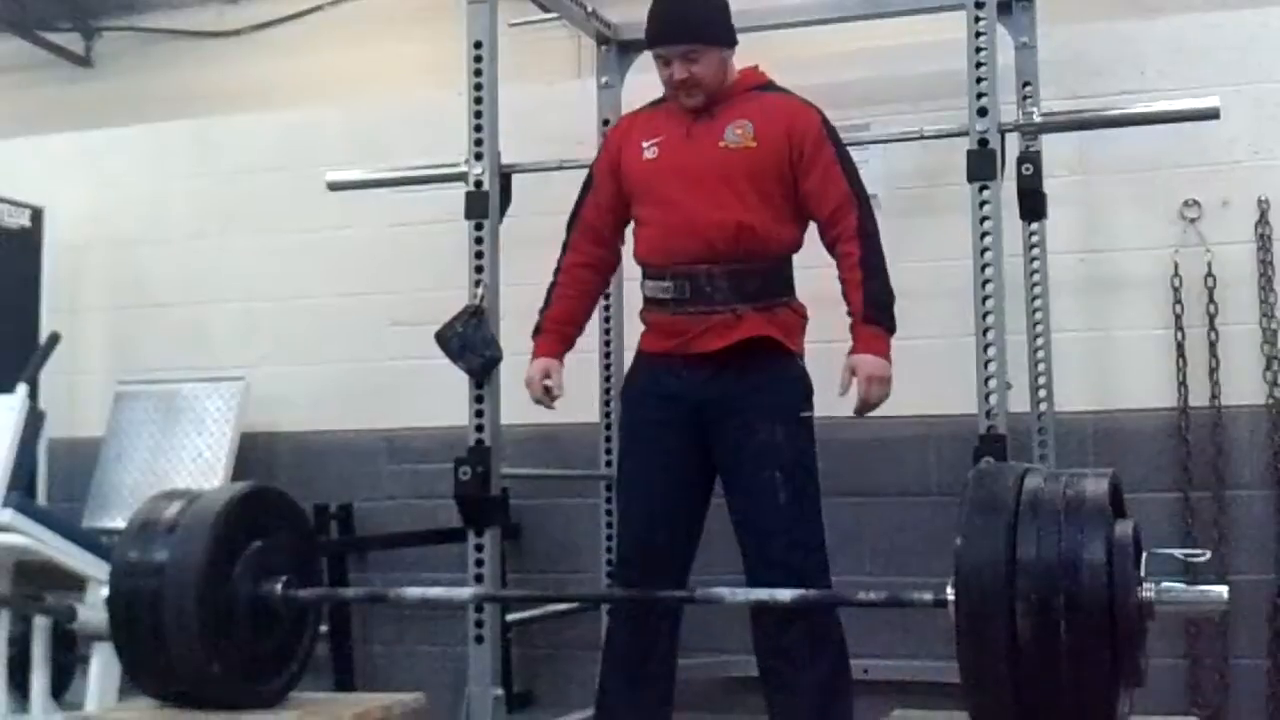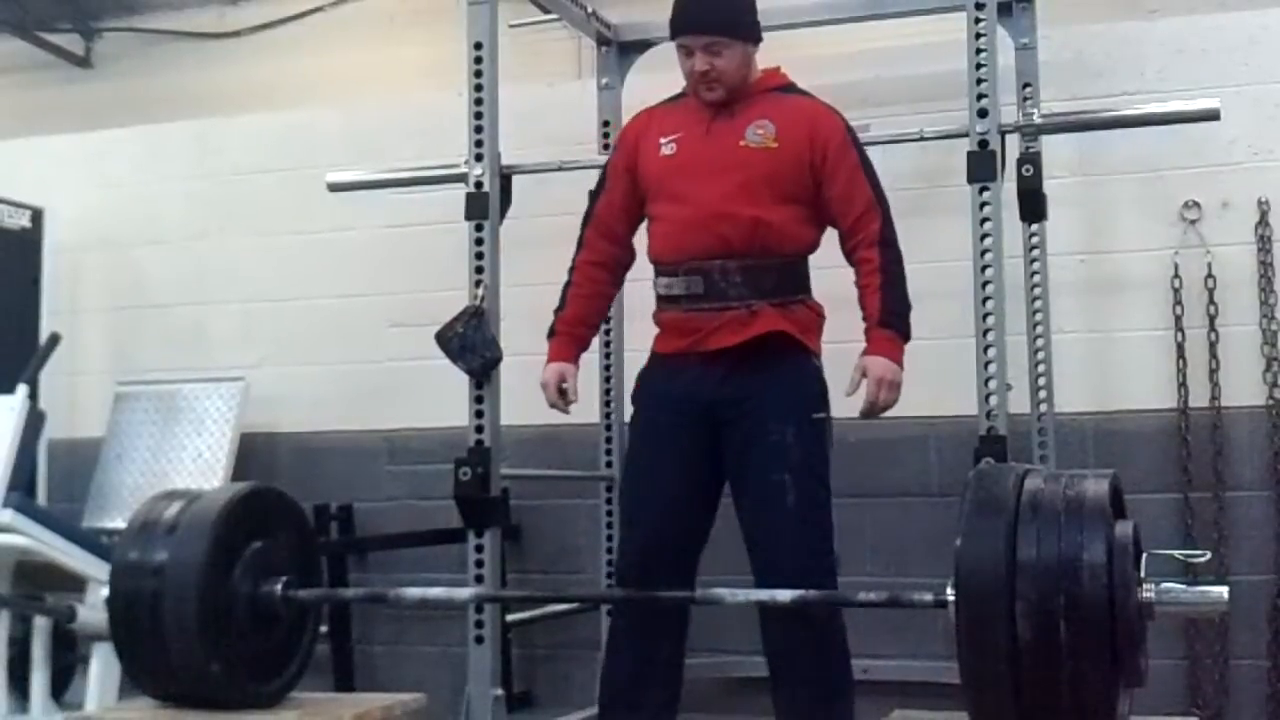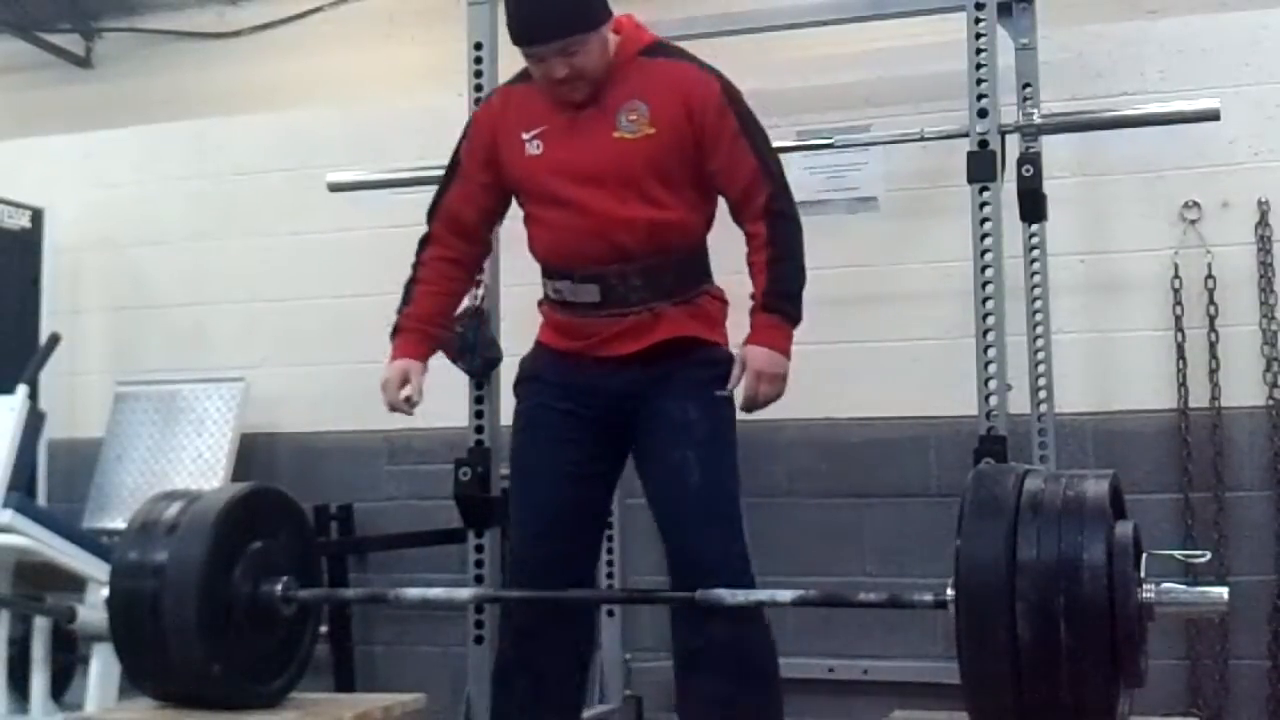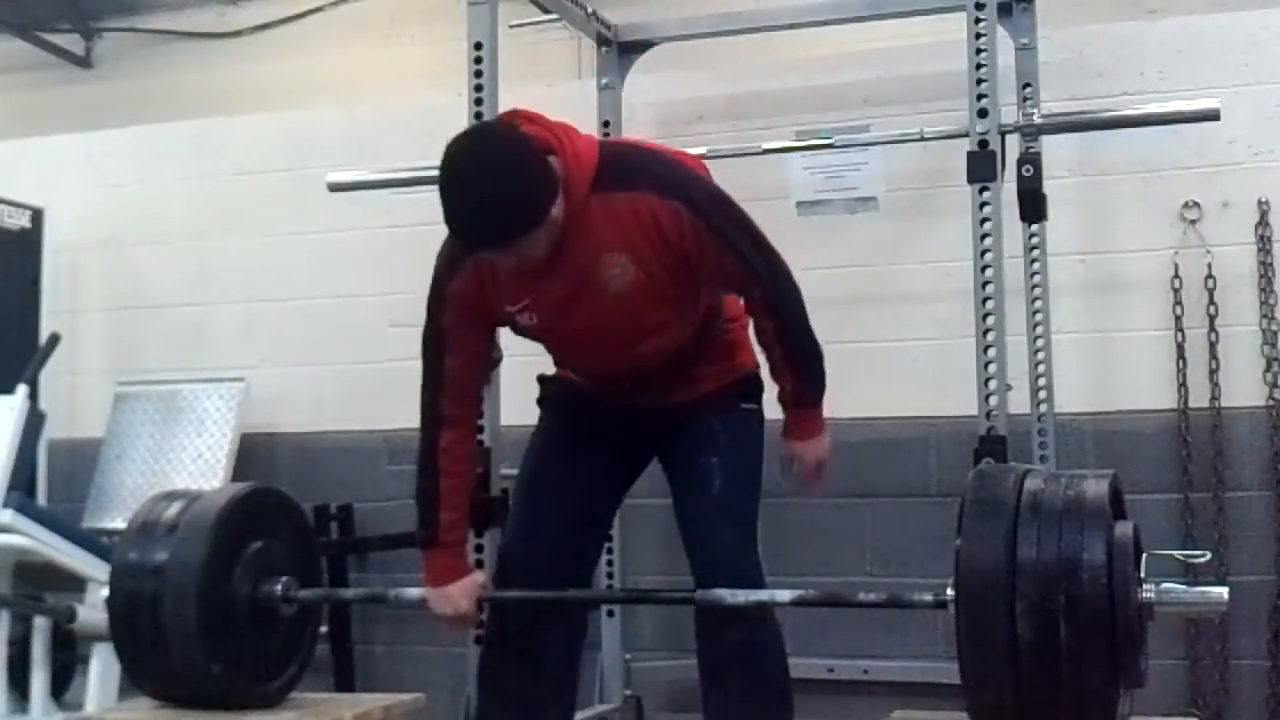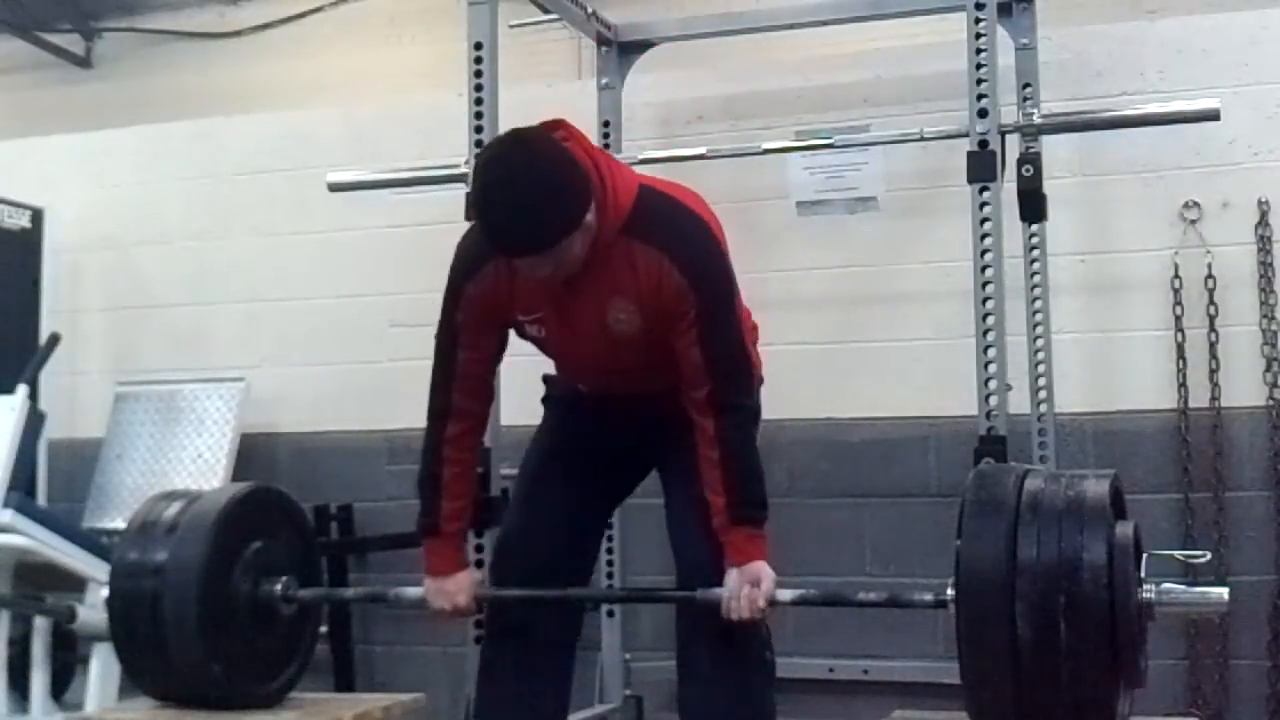
dt=1s
person 1, frame 1
left shoulder: (788, 119)
right shoulder: (629, 137)
left elbow: (850, 229)
right elbow: (587, 248)
left wrist: (871, 336)
right wrist: (549, 343)
left hip: (760, 370)
right hip: (661, 375)
left knee: (787, 567)
right knee: (643, 567)
person 1, frame 2
left shoulder: (808, 123)
right shoulder: (646, 132)
left elbow: (869, 234)
right elbow: (601, 247)
left wrist: (886, 340)
right wrist: (564, 346)
left hip: (774, 371)
right hip: (674, 374)
left knee: (794, 572)
right knee: (647, 569)
person 1, frame 3
left shoulder: (687, 87)
right shoulder: (503, 116)
left elbow: (766, 206)
right elbow: (453, 238)
left wrist: (772, 328)
right wrist: (412, 344)
left hip: (679, 360)
right hip: (565, 369)
left knee: (707, 567)
right knee: (540, 577)
person 1, frame 4
left shoulder: (653, 187)
right shoulder: (466, 269)
left elbow: (767, 285)
right elbow: (450, 407)
left wrist: (804, 416)
right wrist: (445, 560)
left hip: (708, 394)
right hip: (587, 403)
left knee: (728, 587)
right knee: (525, 587)
person 1, frame 5
left shoulder: (676, 236)
right shoulder: (483, 260)
left elbow: (724, 399)
right elbow: (459, 400)
left wrist: (744, 545)
right wrist: (444, 552)
left hip: (691, 405)
right hip: (588, 405)
left knee: (717, 589)
right knee: (523, 580)
